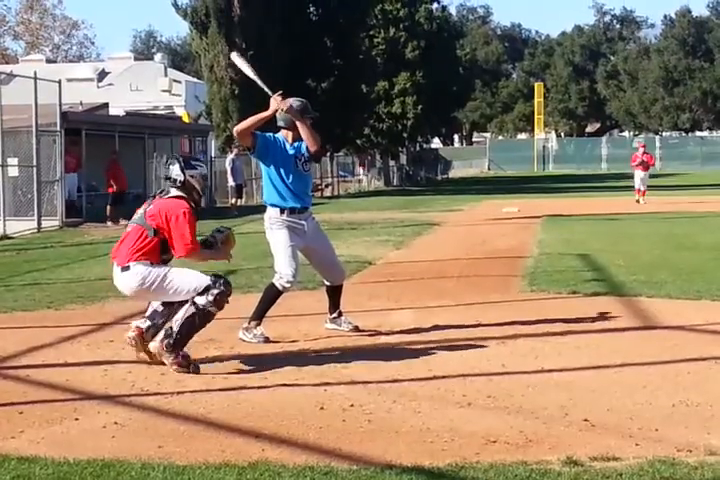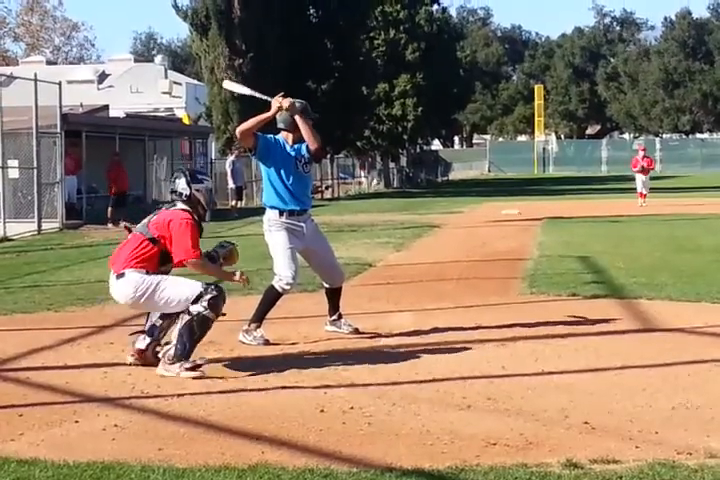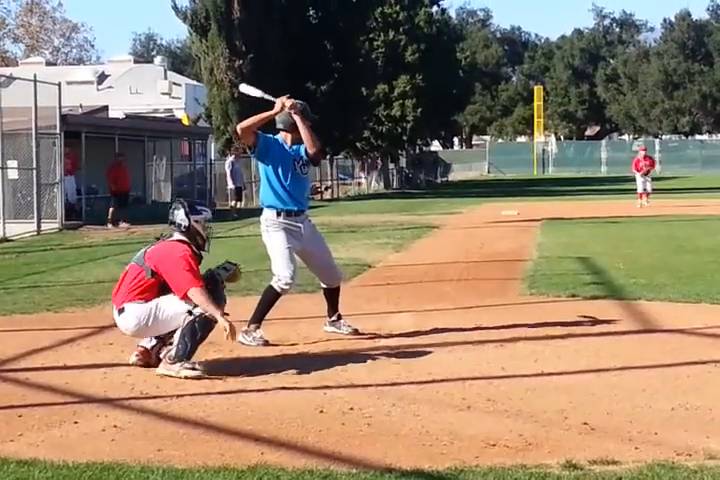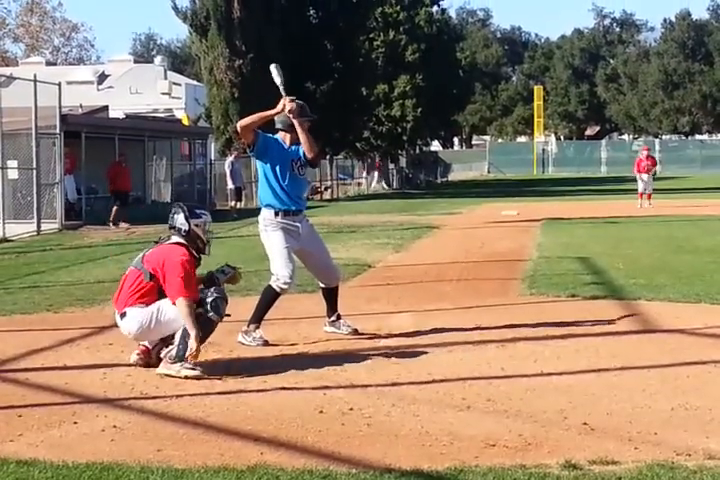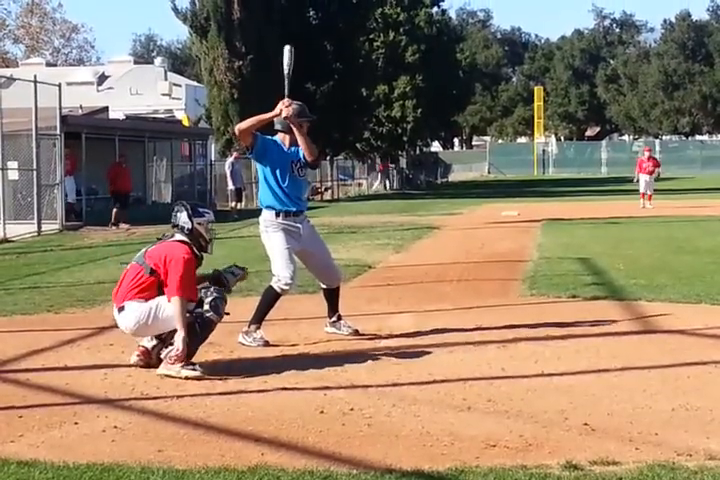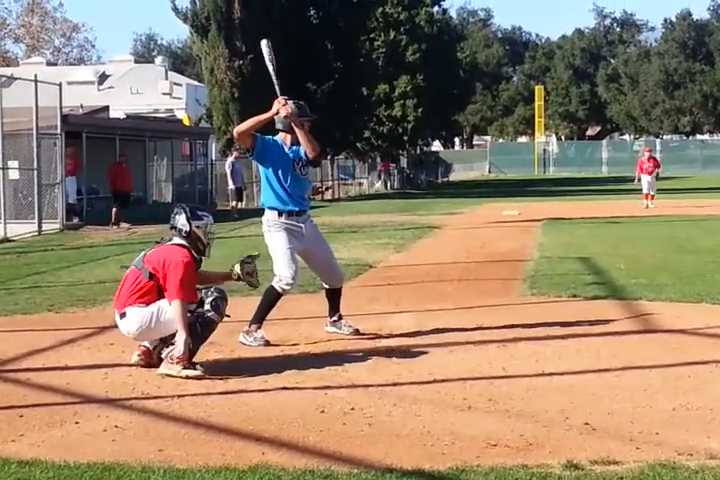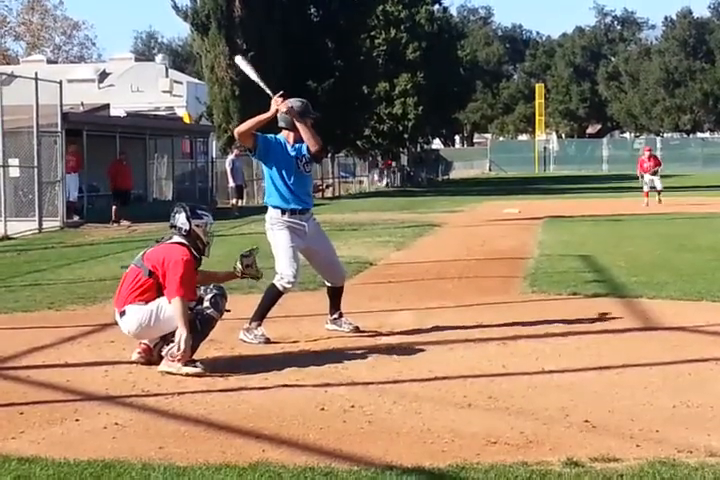
dt=0.2s
person 1, frame 1
left shoulder: (304, 147)
right shoulder: (268, 143)
left elbow: (316, 148)
right elbow: (238, 132)
left wrist: (294, 115)
right wrist: (270, 112)
left hip: (306, 219)
right hip: (280, 220)
left knee: (335, 271)
right knee: (286, 276)
left ankle: (334, 316)
right ankle: (251, 326)
person 1, frame 2
left shoulder: (304, 149)
right shoulder: (269, 145)
left elbow: (317, 146)
right elbow: (241, 133)
left wrist: (296, 113)
right wrist: (272, 112)
left hip: (305, 221)
right hip: (279, 222)
left knee: (334, 273)
right knee: (286, 278)
left ankle: (334, 318)
right ankle: (251, 328)
person 1, frame 3
left shoulder: (302, 150)
right shoulder: (267, 145)
left elbow: (315, 151)
right elbow: (242, 129)
left wrist: (296, 115)
right wrist: (275, 111)
left hip: (302, 221)
right hip: (276, 222)
left knee: (331, 273)
right knee: (284, 278)
left ankle: (333, 319)
right ankle: (250, 329)
person 1, frame 4
left shoulder: (300, 150)
right shoulder: (266, 144)
left elbow: (313, 156)
right elbow: (242, 127)
left wrist: (295, 119)
right wrist: (277, 111)
left hip: (300, 220)
right hip: (274, 221)
left knee: (329, 272)
right knee: (283, 277)
left ankle: (333, 319)
right ankle: (250, 329)
person 1, frame 5
left shoulder: (300, 150)
right shoulder: (266, 145)
left elbow: (313, 158)
right elbow: (240, 130)
left wrist: (293, 124)
right wrist: (275, 113)
left hip: (301, 222)
right hip: (275, 222)
left knee: (330, 273)
right knee: (284, 278)
left ankle: (334, 319)
right ankle: (250, 329)
person 1, frame 6
left shoulder: (302, 149)
right shoulder: (267, 146)
left elbow: (315, 154)
right elbow: (239, 133)
left wrist: (294, 121)
right wrist: (271, 113)
left hip: (304, 221)
right hip: (278, 222)
left knee: (333, 274)
right knee: (286, 278)
left ankle: (334, 319)
right ankle: (252, 329)
person 1, frame 7
left shoulder: (305, 147)
right shoulder: (270, 144)
left elbow: (318, 148)
right elbow: (240, 133)
left wrist: (294, 116)
right wrist: (270, 113)
left hip: (307, 220)
right hip: (281, 221)
left knee: (336, 273)
right knee: (287, 276)
left ankle: (335, 317)
right ankle: (252, 326)
person 2, frame 1
left shoulder: (161, 201)
right shoulder: (181, 207)
right elbow: (189, 252)
left wrist: (207, 244)
right wrist: (217, 253)
left hip: (125, 271)
right hip: (139, 273)
left knee: (178, 288)
right knee: (218, 288)
left ankle: (143, 331)
right ankle: (168, 347)
person 2, frame 2
left shoulder: (168, 214)
right shoulder: (182, 218)
left elbow: (180, 258)
right elbow: (192, 260)
left wrist: (212, 259)
right wrist: (227, 275)
left hip: (123, 281)
right hip: (133, 283)
left knee: (180, 296)
right knee: (212, 295)
left ankle: (144, 349)
right ankle: (174, 361)
person 2, frame 3
left shoulder: (168, 245)
right shoulder: (180, 252)
left elbow: (180, 281)
right elbow: (194, 290)
left wrist: (210, 277)
right wrist: (221, 317)
left hip: (129, 312)
right hip: (135, 315)
right knee: (214, 296)
left ankle: (148, 351)
right ankle: (175, 361)
person 2, frame 4
left shoulder: (167, 247)
right shoulder: (179, 256)
right elbow: (182, 299)
left wrist: (207, 280)
right wrist: (194, 334)
left hip: (129, 315)
right hip: (138, 319)
right knee: (215, 298)
left ankle: (149, 350)
right ankle: (174, 361)
person 2, frame 5
left shoulder: (169, 245)
right shoulder: (182, 253)
left elbow: (181, 281)
right elbow: (176, 297)
left wrist: (212, 278)
right wrist: (182, 335)
left hip: (127, 311)
right hip: (136, 314)
left knee: (193, 298)
right knee: (214, 298)
left ankle: (149, 350)
right ankle: (174, 361)
person 2, frame 6
left shoulder: (169, 248)
right shoulder: (181, 257)
left elbow: (195, 277)
right elbow: (178, 299)
left wrist: (233, 275)
right wrist: (184, 337)
left hip: (128, 316)
right hip: (138, 319)
left knee: (195, 298)
right knee: (214, 299)
left ankle: (151, 350)
right ankle: (175, 361)
person 2, frame 7
left shoulder: (169, 247)
right shoulder: (180, 255)
left elbow: (198, 277)
right elbow: (178, 297)
left wrist: (237, 273)
right wrist: (185, 334)
left hip: (128, 315)
right hip: (138, 318)
right knee: (214, 296)
left ankle: (151, 348)
right ankle: (176, 358)
